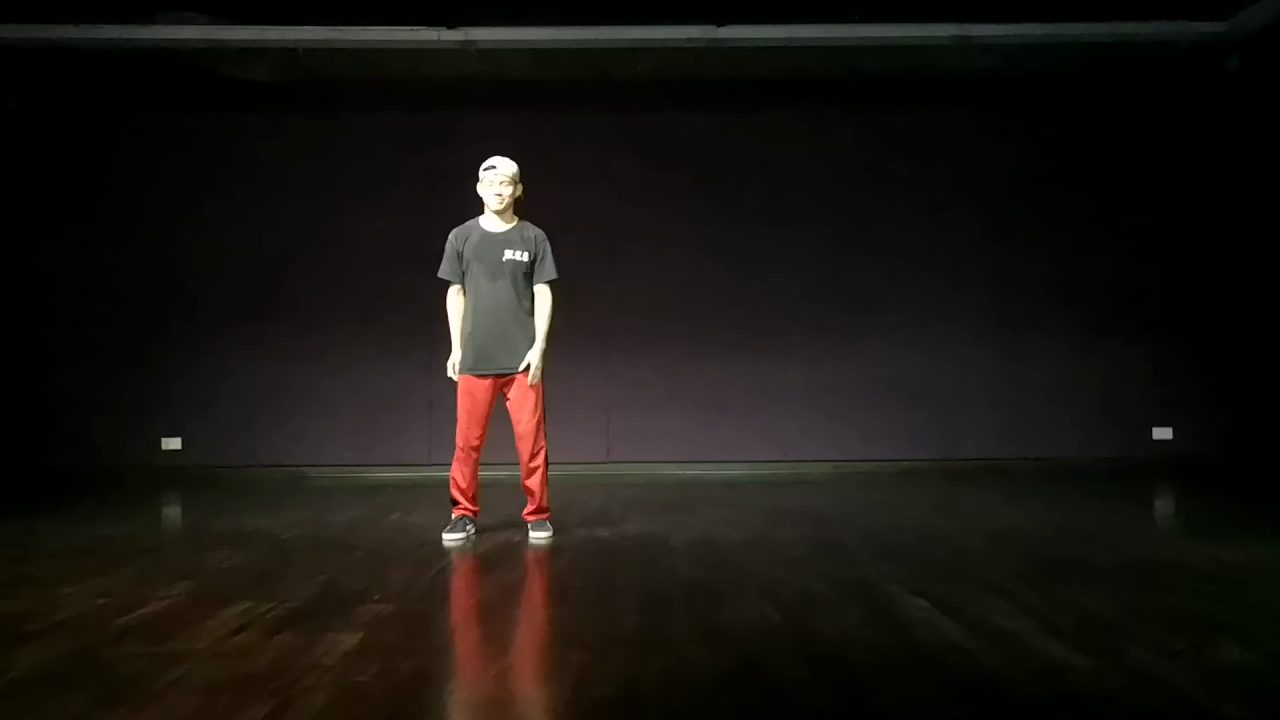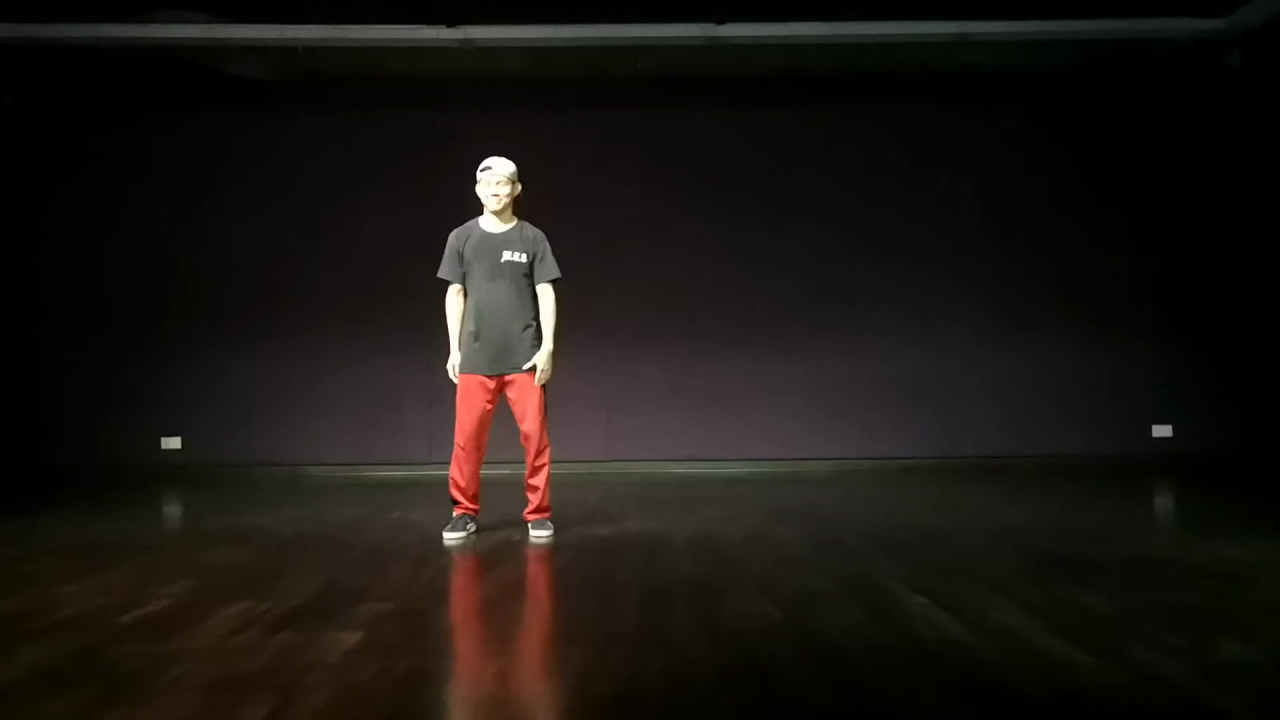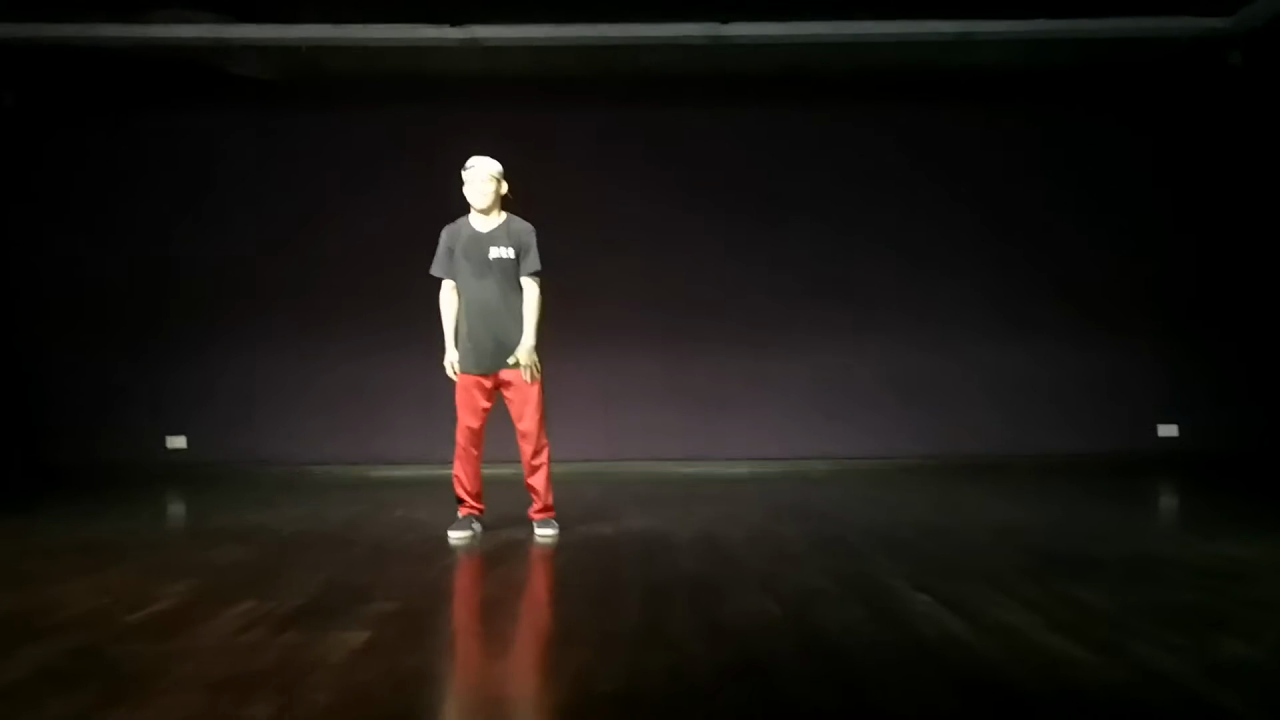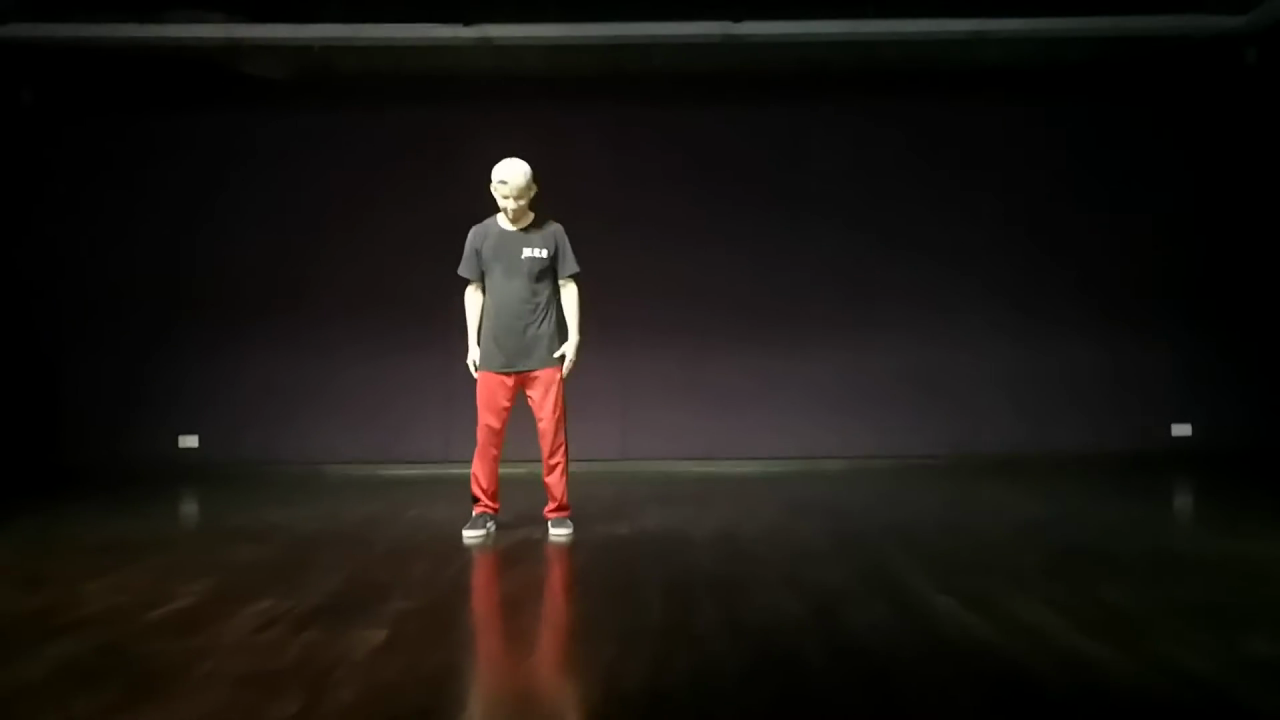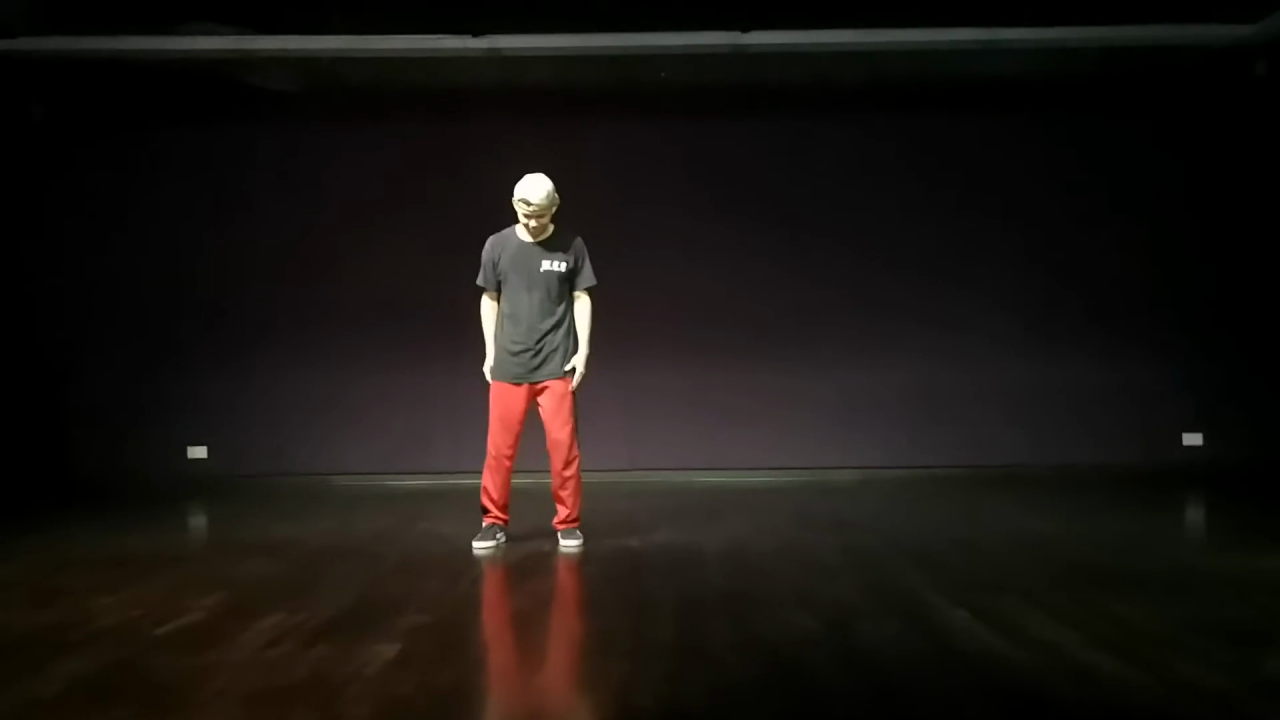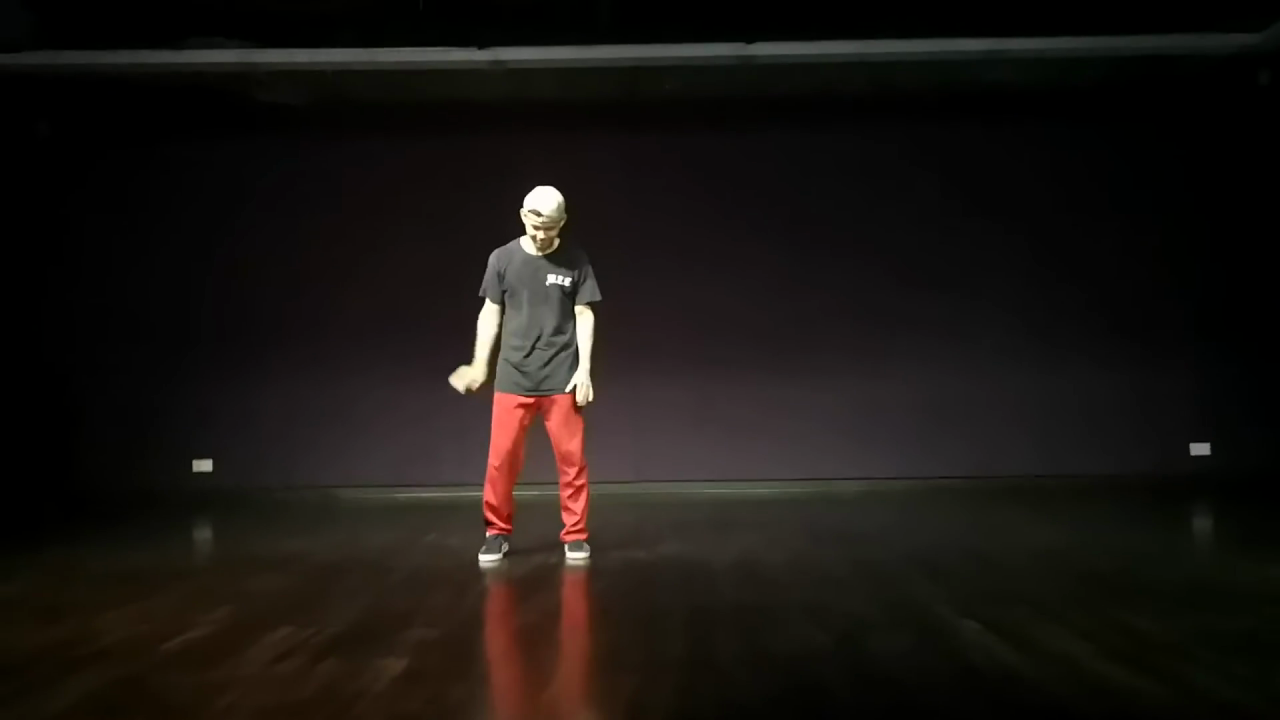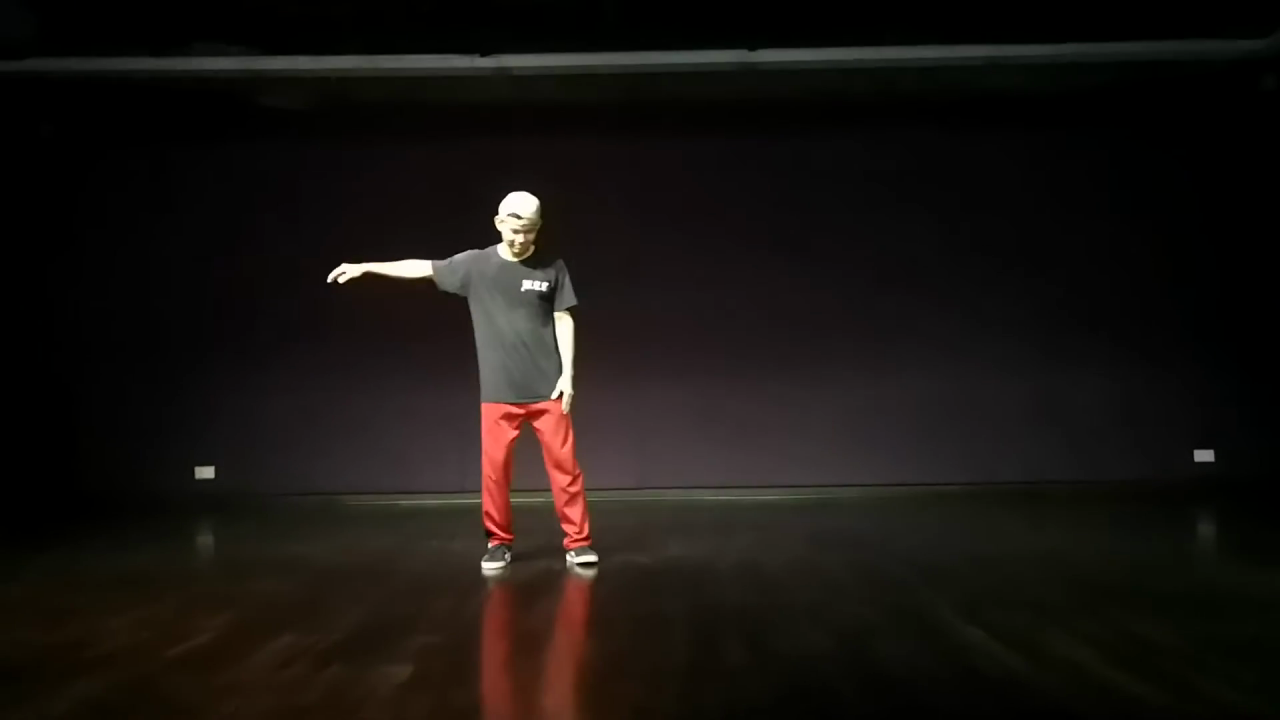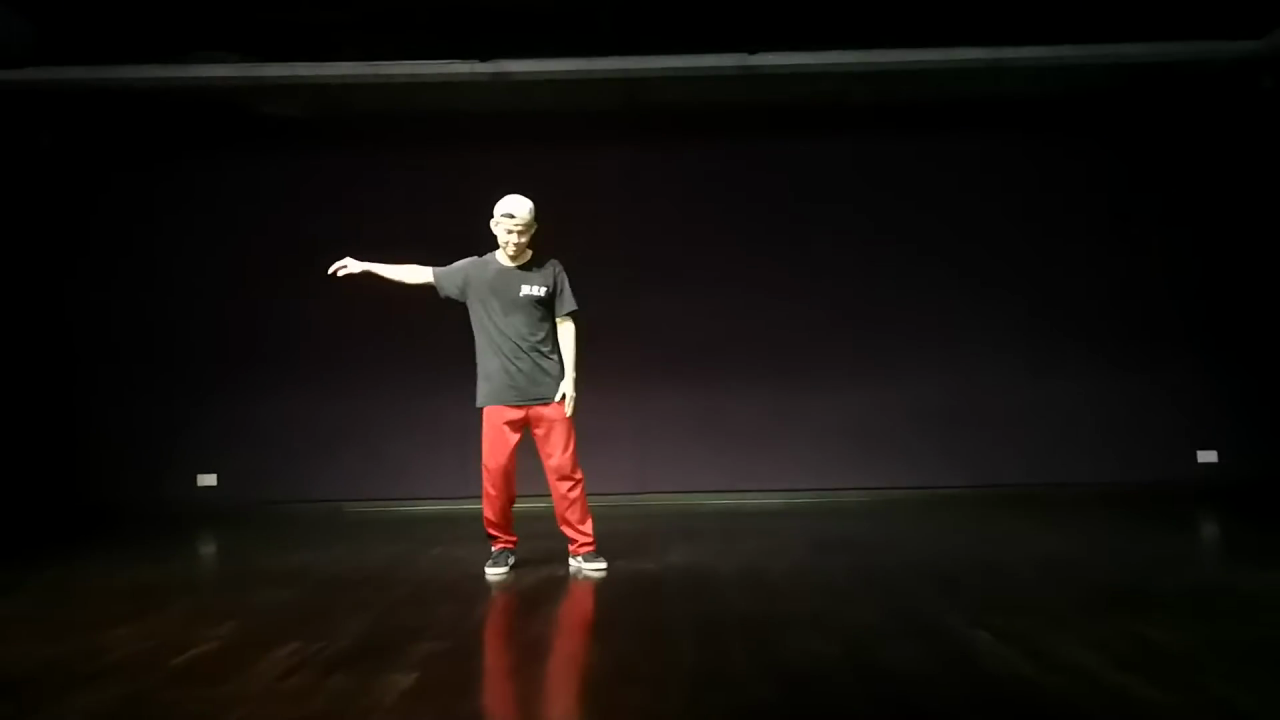
dt=0.4s
person 1, frame 1
left shoulder: (533, 237)
right shoulder: (461, 237)
left elbow: (543, 294)
right elbow: (456, 293)
left wrist: (540, 345)
right wrist: (456, 346)
left hip: (521, 356)
right hip: (475, 357)
left knee: (530, 438)
right knee: (467, 439)
left ankle: (537, 513)
right ankle: (464, 513)
person 1, frame 2
left shoulder: (532, 238)
right shoulder: (461, 238)
left elbow: (545, 294)
right elbow: (455, 294)
left wrist: (547, 346)
right wrist: (454, 348)
left hip: (524, 356)
right hip: (475, 357)
left knee: (534, 437)
right knee: (467, 438)
left ankle: (538, 513)
right ankle: (464, 512)
person 1, frame 3
left shoulder: (521, 232)
right shoulder: (452, 235)
left elbow: (531, 288)
right elbow: (448, 291)
left wrist: (528, 341)
right wrist: (449, 344)
left hip: (517, 352)
right hip: (472, 354)
left knee: (532, 433)
right knee: (468, 436)
left ankle: (543, 511)
right ankle: (470, 511)
person 1, frame 4
left shoulder: (552, 233)
right shoulder: (480, 235)
left elbow: (567, 285)
right elbow: (474, 291)
left wrist: (574, 337)
right wrist: (472, 344)
left hip: (543, 353)
right hip: (495, 355)
left knee: (552, 434)
right knee: (488, 434)
left ankle: (557, 510)
right ankle: (484, 510)
person 1, frame 5
left shoulder: (571, 246)
right shoulder: (497, 246)
left elbow: (582, 299)
right elbow: (489, 299)
left wrist: (583, 350)
right wrist: (490, 350)
left hip: (557, 364)
right hip: (509, 364)
left knee: (562, 445)
right knee: (500, 446)
left ankle: (568, 522)
right ankle: (494, 521)
person 1, frame 6
left shoulder: (576, 261)
right shoulder: (503, 259)
left elbow: (584, 314)
right elbow: (492, 309)
left wrist: (584, 369)
right wrist: (479, 364)
left hip: (563, 379)
right hip: (513, 378)
left knee: (571, 458)
right knee: (502, 459)
left ankle: (575, 534)
right ankle: (497, 532)
person 1, frame 7
left shoulder: (553, 267)
right shoulder: (474, 264)
left elbow: (564, 320)
right elbow: (421, 268)
left wrist: (568, 373)
right wrist: (365, 266)
left hip: (546, 386)
right hip: (500, 388)
left knee: (563, 463)
right knee: (495, 468)
left ankle: (577, 541)
right ankle: (499, 542)
person 1, frame 8
left shoulder: (550, 271)
right shoulder: (473, 271)
left elbow: (565, 324)
right elbow: (421, 274)
left wrist: (570, 377)
right wrist: (365, 265)
left hip: (548, 390)
right hip: (500, 393)
left knee: (564, 469)
right knee: (496, 471)
left ankle: (582, 547)
right ankle: (502, 546)
